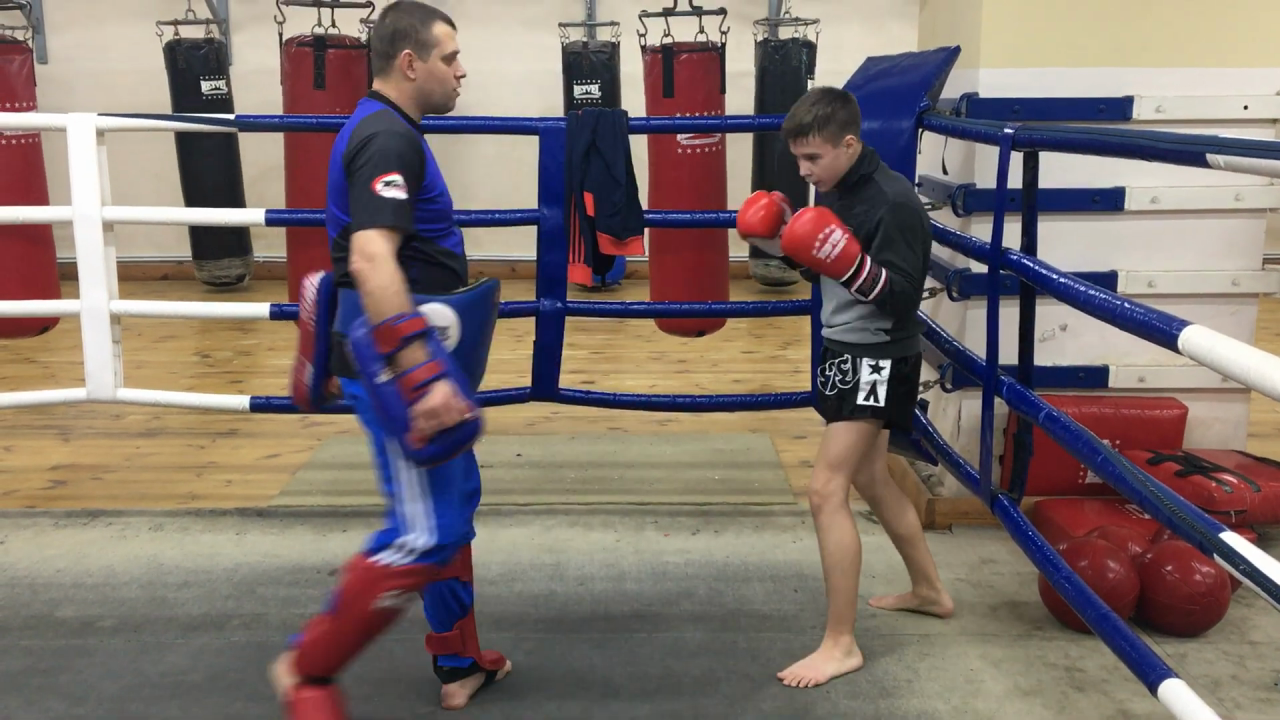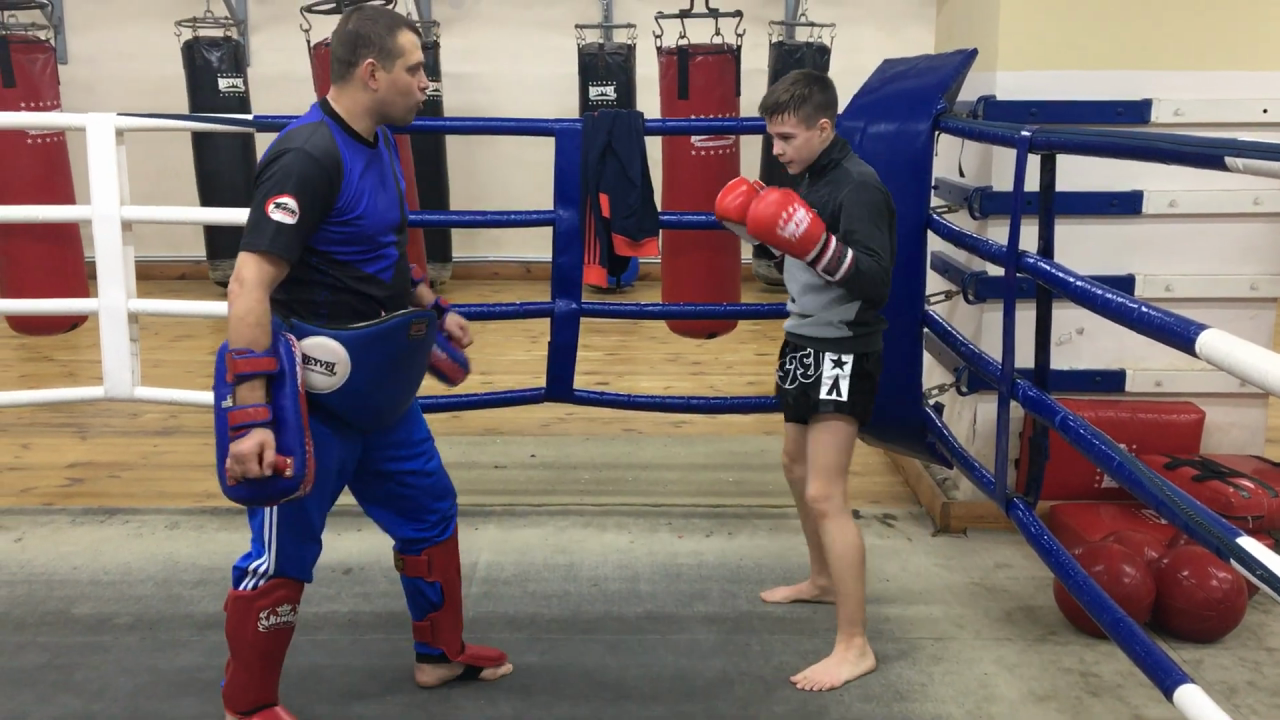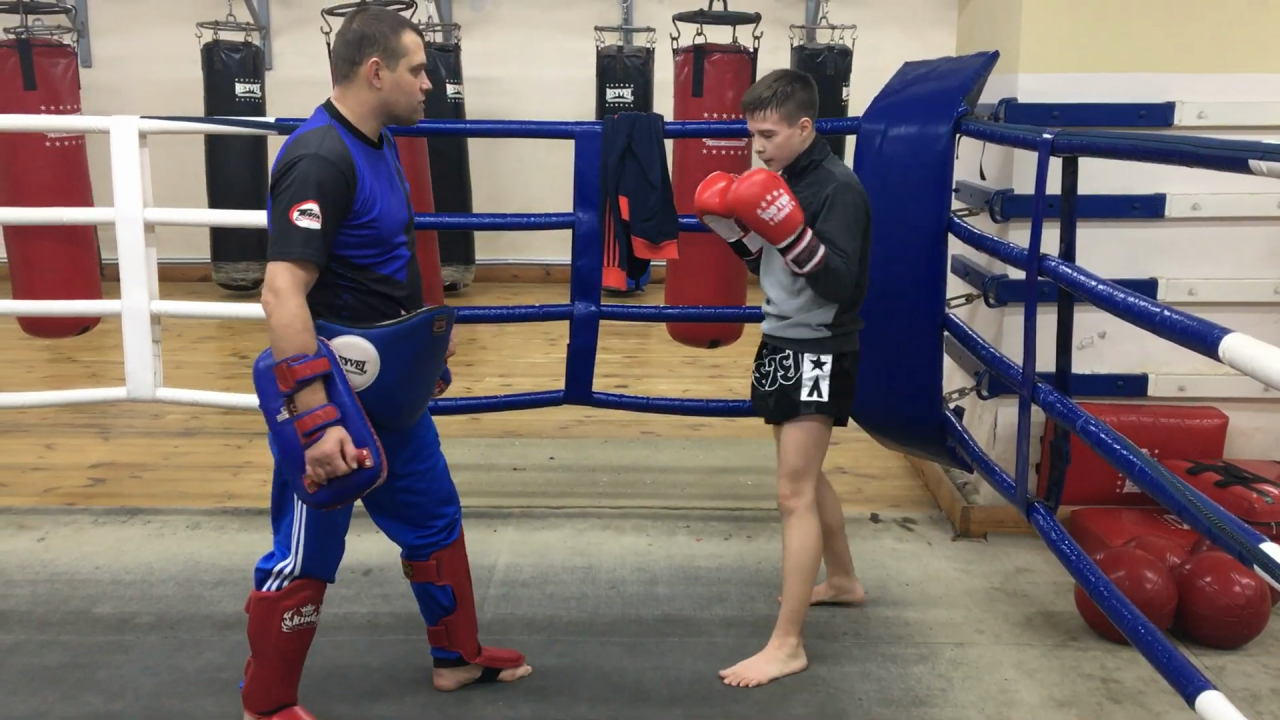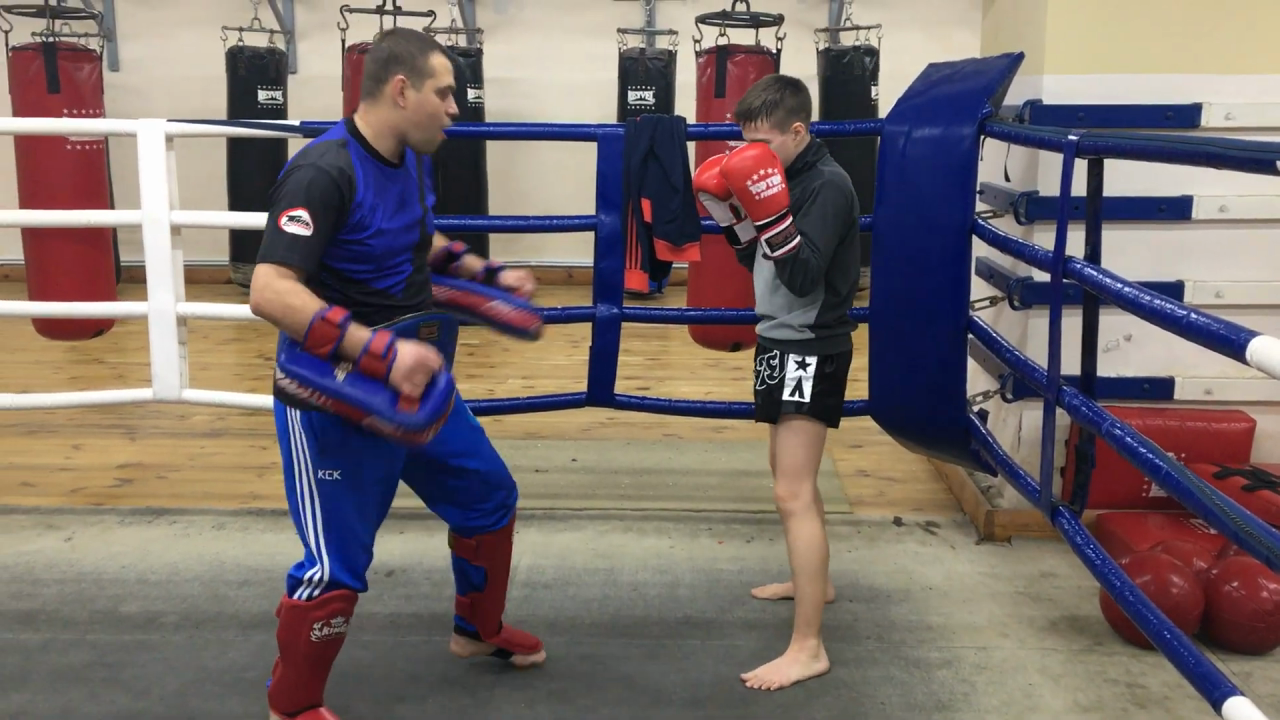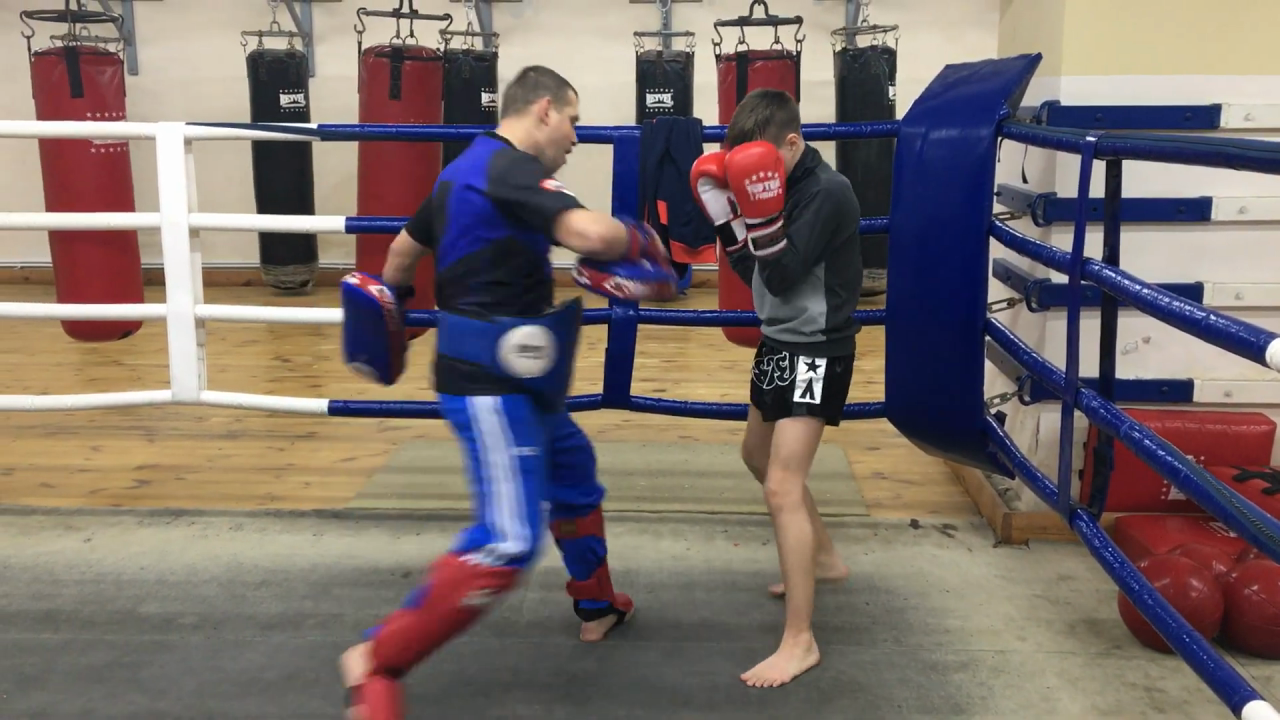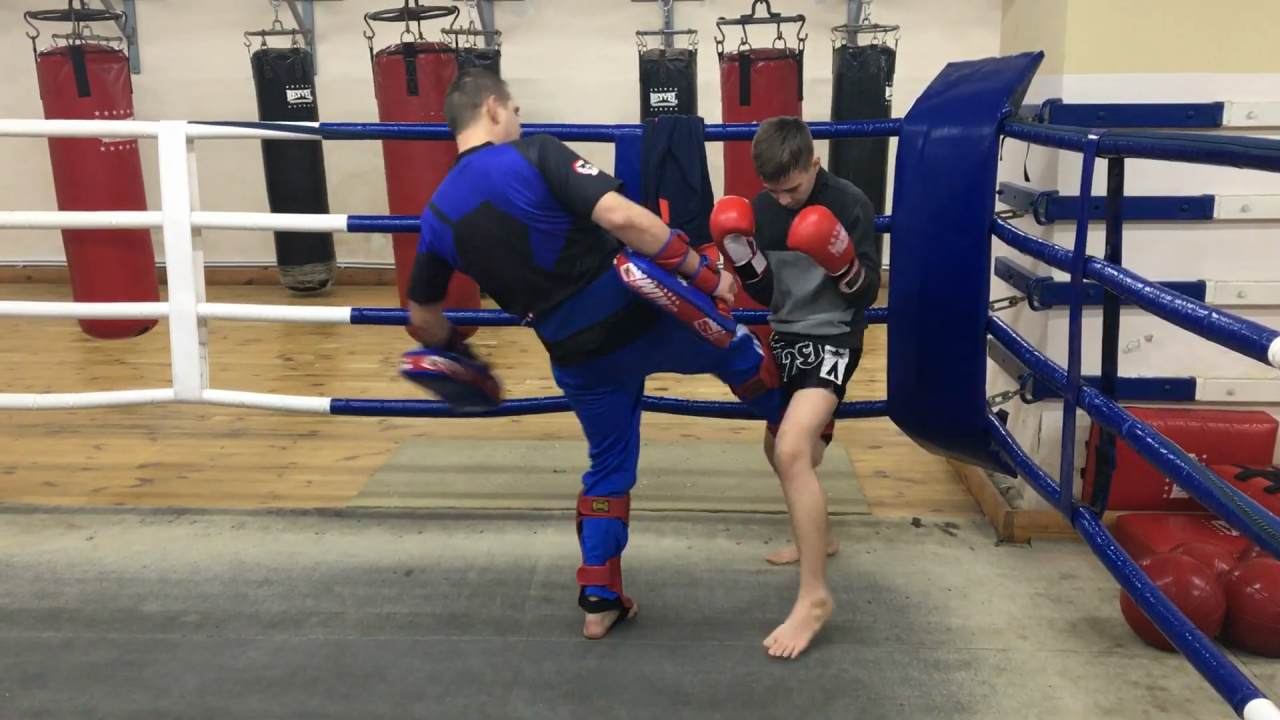
dt=0.5s
person 1, frame 1
left shoulder: (381, 131)
right shoulder: (389, 137)
left elbow: (350, 261)
right elbow: (373, 264)
right wrist: (425, 378)
left hip: (386, 357)
right hip: (396, 359)
left knee: (435, 517)
right knee: (423, 535)
person 1, frame 2
left shoulder: (378, 143)
right shoulder: (308, 155)
right elbow: (250, 286)
left wrist: (433, 310)
right wrist: (251, 418)
left hip: (379, 384)
right hip: (312, 392)
left knee: (428, 512)
right knee: (282, 554)
left ankle: (440, 653)
person 1, frame 3
left shoulder: (377, 143)
right shoulder: (320, 159)
right elbow: (283, 295)
left wrist: (419, 331)
right wrist: (316, 419)
left hip: (390, 384)
right hip: (334, 392)
left knee: (434, 519)
right knee: (305, 554)
left ankle: (457, 656)
person 1, frame 4
left shoulder: (411, 160)
right shoulder: (323, 172)
right elbow: (270, 292)
left wrist: (487, 271)
right wrist: (377, 349)
left hip: (413, 383)
left knee: (488, 494)
right knee: (336, 568)
left ankle: (479, 629)
person 1, frame 5
left shoulder: (474, 168)
right shoulder: (511, 169)
left elbow: (408, 243)
right elbow: (591, 235)
left wrist: (391, 295)
right wrist: (642, 242)
left hip: (513, 375)
right hip: (495, 380)
left knee: (573, 476)
right knee: (508, 541)
left ankle: (598, 604)
right ankle: (378, 663)
person 1, frame 6
left shoulder: (437, 216)
right shoulder: (535, 154)
left elbow: (423, 315)
right elbow: (622, 215)
left wrist: (452, 348)
right wrist: (706, 272)
left hip: (573, 346)
right hip: (630, 310)
left knee: (609, 470)
right knee: (741, 349)
left ankle: (600, 603)
person 2, frame 1
left shoulder: (892, 199)
right shoulder: (834, 191)
left elbow: (897, 296)
left wrist: (845, 258)
right wrist: (783, 242)
left hip: (878, 359)
right hip: (846, 351)
left knee: (825, 491)
right knee: (871, 480)
left ankle: (840, 643)
right ankle: (928, 589)
person 2, frame 2
left shoulder: (859, 185)
right shoulder: (809, 180)
left elbow: (875, 281)
left wrist: (813, 242)
right wrist: (758, 227)
left hip: (840, 355)
right hip: (804, 344)
left knee: (822, 494)
right knee: (800, 472)
left ankle: (853, 643)
right ankle: (825, 579)
person 2, frame 3
left shoulder: (838, 187)
right shoulder: (779, 181)
left elbow: (840, 283)
left wrist: (790, 230)
right wrist: (733, 230)
left hip: (819, 353)
right hip: (782, 344)
left knee: (793, 494)
right knee: (806, 475)
left ankle: (787, 644)
right ankle: (841, 579)
person 2, frame 4
left shoulder: (828, 186)
right shoulder: (782, 180)
left elbow: (804, 277)
left wrist: (770, 208)
right wrist: (729, 215)
left hip: (809, 353)
right hip: (780, 345)
left knee: (791, 495)
right knee: (791, 473)
left ankle: (807, 646)
right ankle: (813, 578)
person 2, frame 5
left shoulder: (828, 192)
right shoulder: (777, 189)
left elbow: (781, 277)
right elbow: (752, 271)
left wrist: (763, 209)
right wrist: (723, 209)
left hip: (814, 353)
right hip: (779, 345)
left knee: (781, 491)
right knee: (758, 456)
left ankle: (799, 641)
right ankle: (824, 557)
person 2, frame 6
left shoulder: (849, 202)
right shoulder: (766, 207)
left elbow: (862, 292)
right elbow: (765, 293)
left wrist: (840, 253)
right wrist: (739, 251)
left hip: (831, 343)
right hip: (789, 339)
left knee: (794, 452)
right knee: (779, 446)
left ankle: (813, 598)
right ankle: (818, 538)
